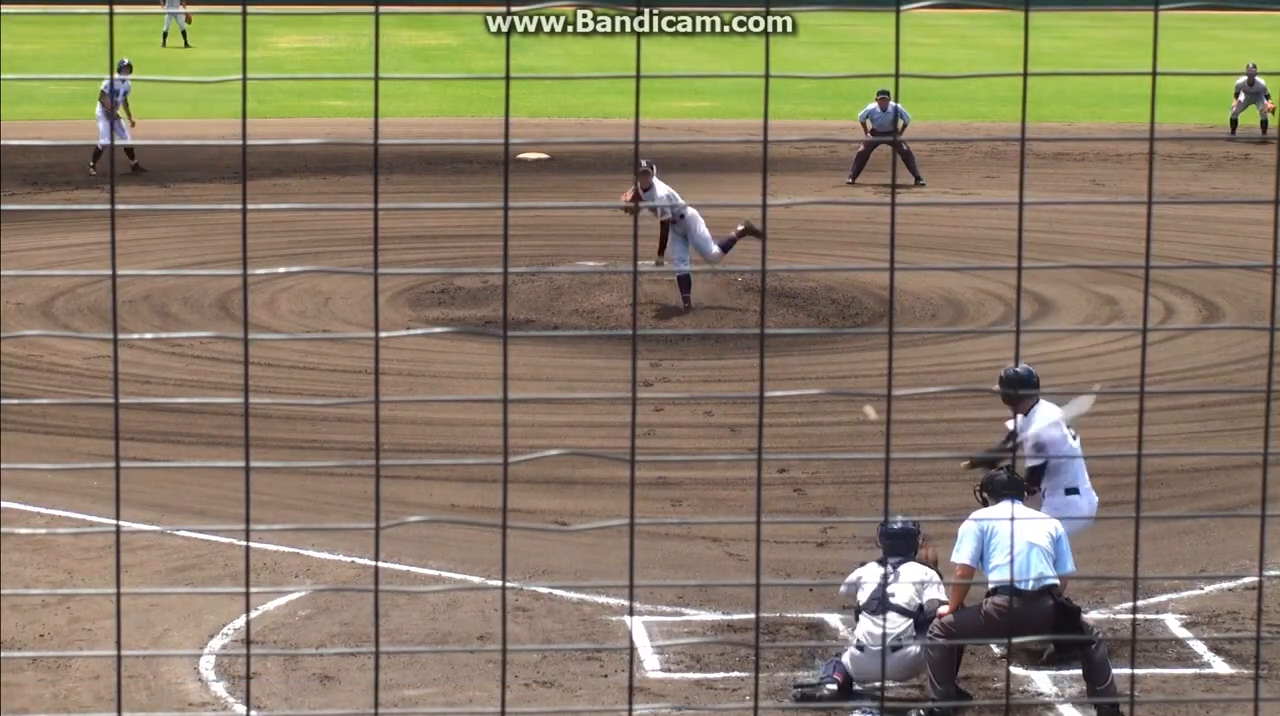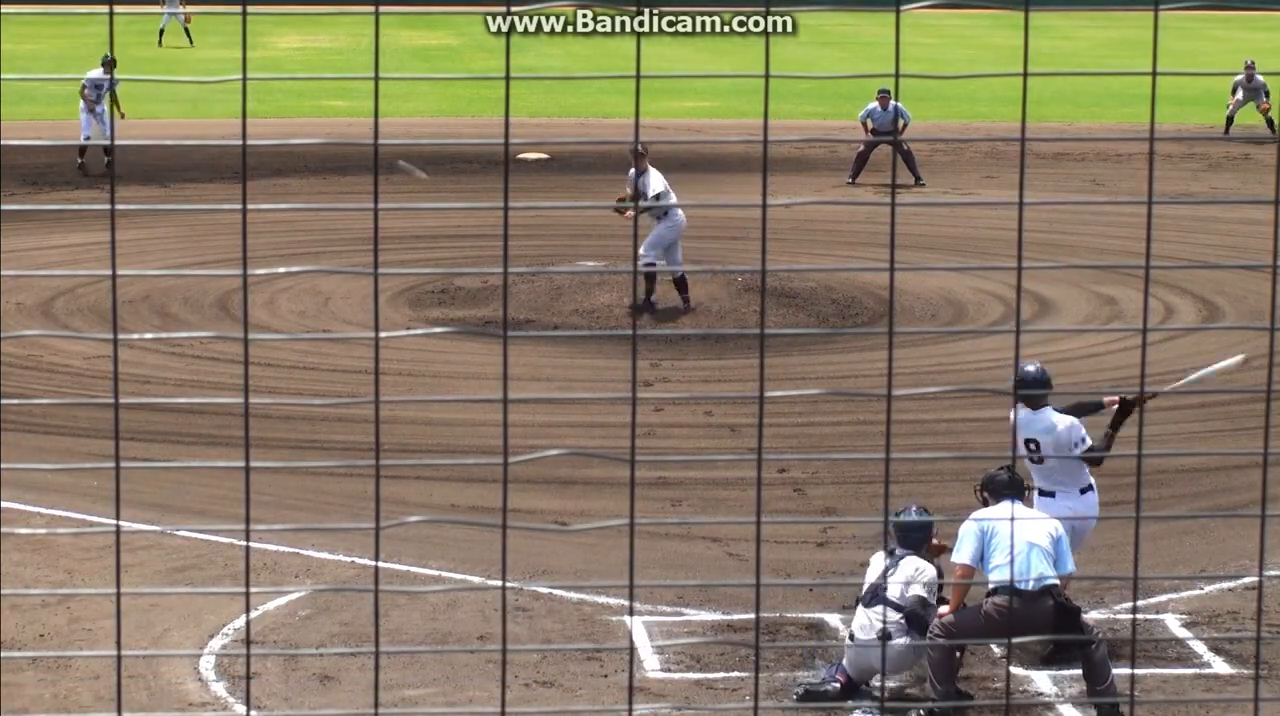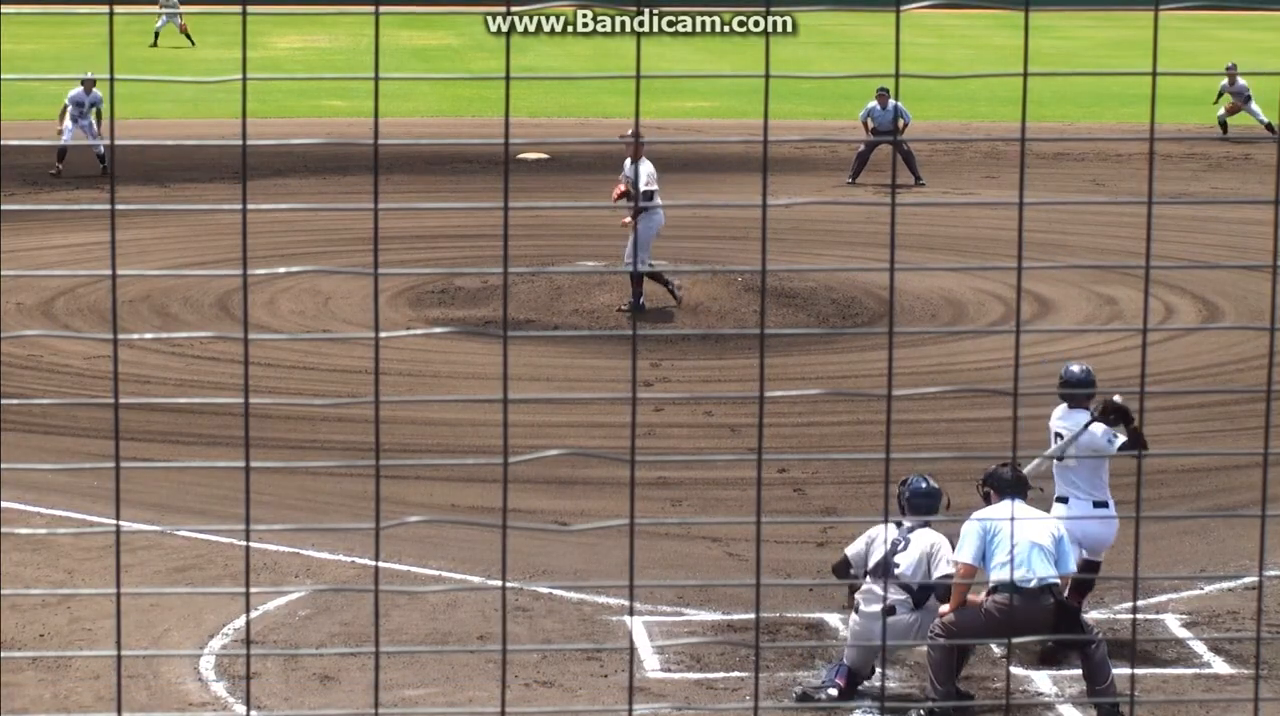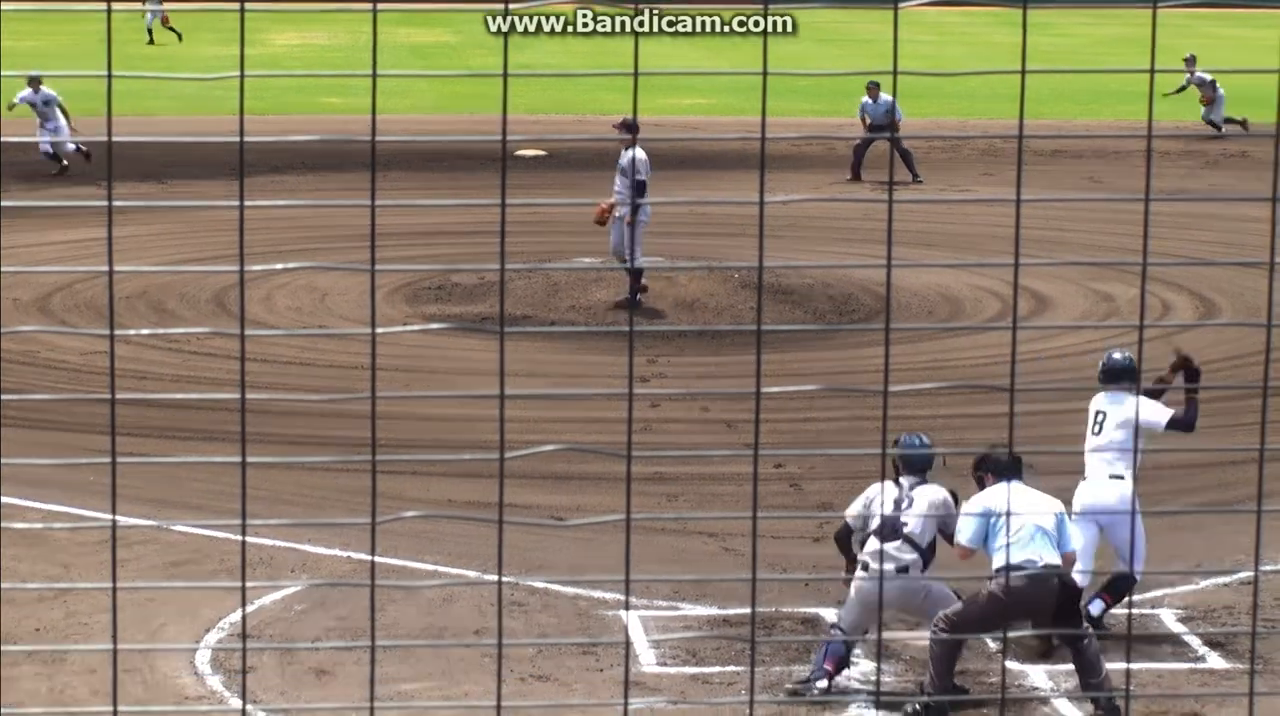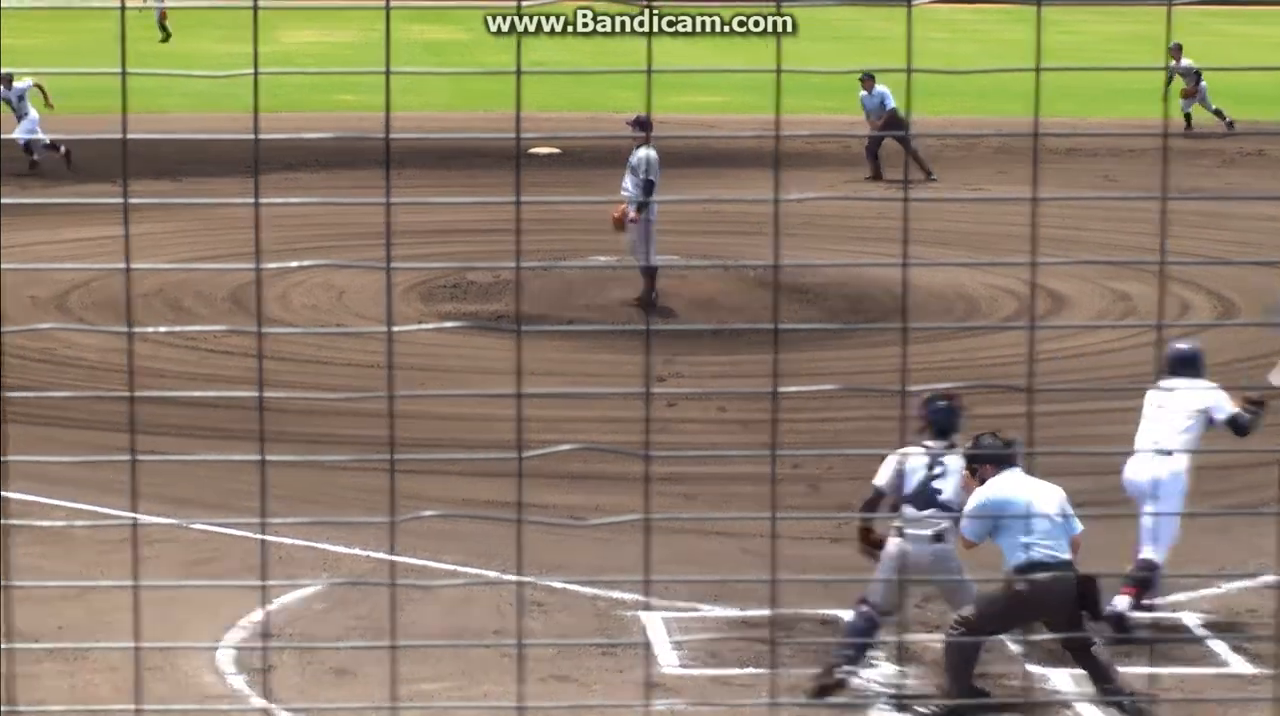
dt=0.2s
person 1, frame 1
left shoulder: (979, 518)
right shoulder: (1050, 521)
left elbow: (963, 572)
right elbow: (1062, 578)
left wrist: (952, 607)
left hip: (1004, 607)
right hip: (1047, 608)
left knee: (940, 630)
right knee: (1090, 640)
person 1, frame 2
left shoulder: (979, 519)
right shoulder: (1051, 522)
left elbow: (963, 572)
right elbow: (1063, 577)
left wrist: (952, 608)
left hip: (1003, 607)
right hip: (1047, 608)
left knee: (940, 631)
right knee: (1091, 640)
person 1, frame 3
left shoulder: (983, 516)
right shoulder: (1052, 521)
left elbow: (965, 571)
right elbow: (1064, 578)
left wrist: (954, 603)
left hip: (1006, 605)
right hip: (1048, 605)
left knee: (941, 632)
right knee: (1091, 639)
person 1, frame 4
left shoulder: (983, 499)
right shoulder: (1051, 501)
left elbow: (964, 551)
right elbow: (1069, 557)
left wrist: (966, 515)
left hip: (1010, 586)
right hip: (1050, 587)
left knee: (947, 625)
right knee: (1080, 637)
person 1, frame 5
left shoulder: (988, 492)
right shoulder: (1052, 489)
left elbow: (968, 541)
right elbow: (1075, 541)
left hip: (1028, 584)
right hip: (1064, 582)
left knee: (963, 628)
right knee: (1081, 642)
person 2, frame 1
left shoulder: (1039, 428)
right shoulder: (1045, 409)
left elbow: (1032, 482)
right elbow: (1010, 441)
left hip: (1067, 504)
right hip: (1081, 500)
person 2, frame 2
left shoulder: (1016, 417)
right shoulder: (1066, 426)
right elbow: (1095, 459)
left wrist: (1106, 402)
right wrist: (1120, 418)
left hip: (1048, 505)
right hip: (1083, 503)
person 2, frame 3
left shoulder: (1058, 416)
right shoulder: (1094, 432)
right elbow: (1139, 449)
left wrist: (1111, 411)
right wrist: (1128, 420)
left hip: (1064, 513)
right hip: (1100, 517)
right knee: (1092, 561)
person 2, frame 4
left shoulder: (1098, 401)
right shoulder: (1134, 405)
right elbow: (1187, 423)
left wrist: (1170, 374)
right wrist: (1192, 385)
left hip: (1085, 495)
right hip: (1118, 495)
left knee: (1078, 573)
right knee: (1130, 570)
right ankle: (1092, 612)
person 2, frame 5
left shoulder: (1155, 392)
right shoulder: (1207, 392)
right elbow: (1243, 427)
right wrist: (1256, 409)
left hip: (1136, 470)
right hip: (1169, 471)
right knee: (1153, 554)
right ankle: (1120, 607)
person 3, frame 1
left shoulder: (866, 570)
right shoulder: (926, 573)
left elbow: (844, 591)
left hip: (863, 661)
right hip: (904, 661)
left knee: (842, 659)
left ankle: (830, 685)
person 3, frame 2
left shoulder: (879, 558)
right shoulder: (925, 568)
right elbow: (915, 612)
left hip: (858, 648)
right hip: (896, 653)
left knee: (852, 675)
left ankle: (833, 683)
person 3, frame 3
left shoulder: (879, 531)
right shoulder: (936, 541)
left elbow: (840, 567)
right elbow: (945, 591)
left hip: (862, 624)
right hip: (899, 625)
left knee: (854, 667)
left ankle: (830, 688)
person 3, frame 4
left shoulder: (877, 490)
right shoulder: (939, 495)
left elbow: (842, 534)
right elbow: (955, 537)
left wrist: (851, 562)
left hip: (868, 580)
right hip: (908, 582)
left knee: (843, 632)
left ankle: (819, 680)
person 3, frame 5
left shoulder: (904, 456)
right shoulder: (965, 461)
left elbow: (872, 501)
left wrist: (865, 532)
left hip: (901, 545)
right hip: (938, 550)
left knee: (870, 610)
left ankle: (839, 669)
person 4, frame 1
left shoulder: (661, 194)
right shoulder: (643, 184)
left elbow: (664, 224)
left wrist: (660, 253)
left hip: (688, 220)
right hip: (676, 225)
left knee: (711, 255)
right knee: (680, 263)
left ankle: (741, 231)
right ankle: (686, 301)
person 4, frame 2
left shoulder: (654, 177)
right shoulder: (633, 174)
left elbow: (655, 201)
right elbow: (632, 196)
left wrist: (636, 212)
left hip: (672, 219)
right hip: (664, 220)
left knee: (646, 254)
right knee: (674, 263)
left ankle: (649, 301)
right ankle: (686, 302)
person 4, frame 3
left shoulder: (645, 167)
right shoulder: (628, 163)
left elbow: (647, 197)
right elbow: (624, 184)
left wrist: (632, 218)
right wrist: (621, 192)
left hip: (650, 218)
right hip: (640, 217)
left knee: (635, 260)
right knee: (638, 260)
left ankle: (637, 303)
right ankle: (671, 285)
person 4, frame 4
left shoulder: (637, 156)
right shoulder: (625, 152)
left elbow: (640, 187)
left wrist: (633, 213)
right wrist: (613, 200)
left hip: (635, 211)
right hip: (621, 209)
left knee: (632, 254)
right knee: (616, 250)
left ankle: (635, 296)
right ankle: (638, 285)
person 4, frame 5
left shoulder: (647, 155)
right shoulder: (637, 151)
left elbow: (648, 186)
left wrist: (638, 211)
left hip: (641, 209)
right hip: (633, 207)
left knee: (645, 252)
right knee: (637, 251)
left ankle: (650, 295)
right ankle: (648, 290)
